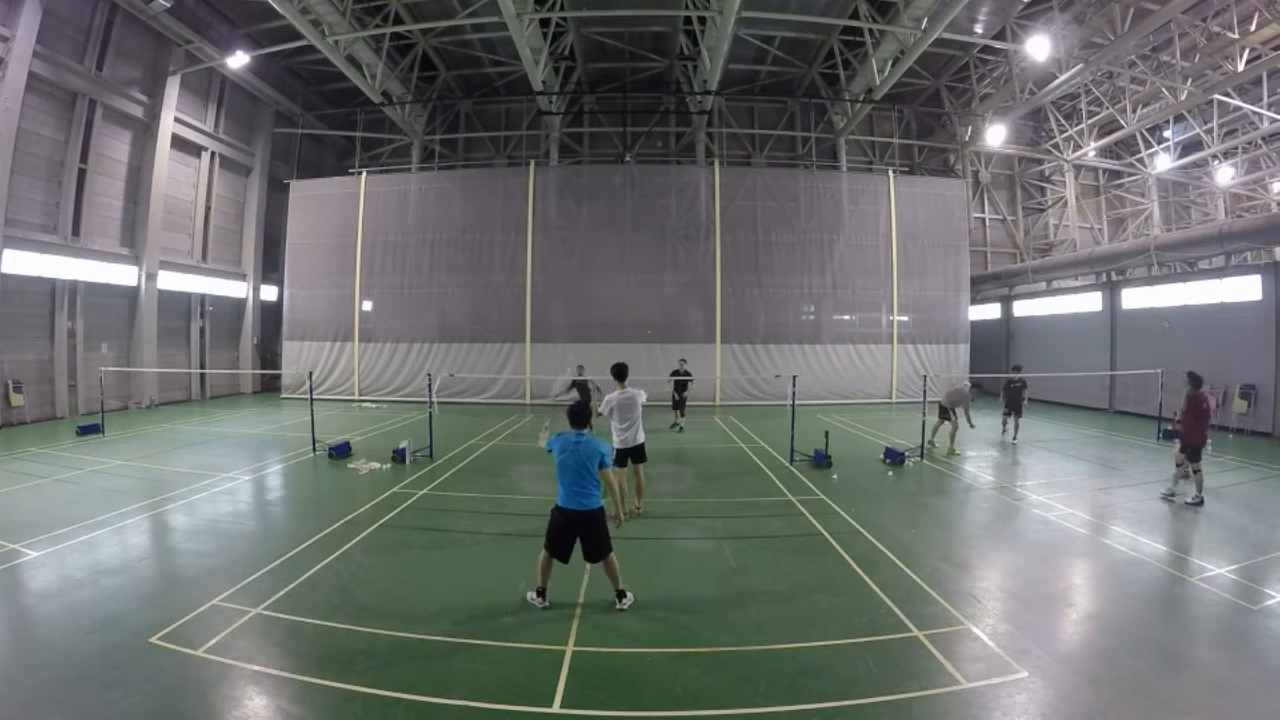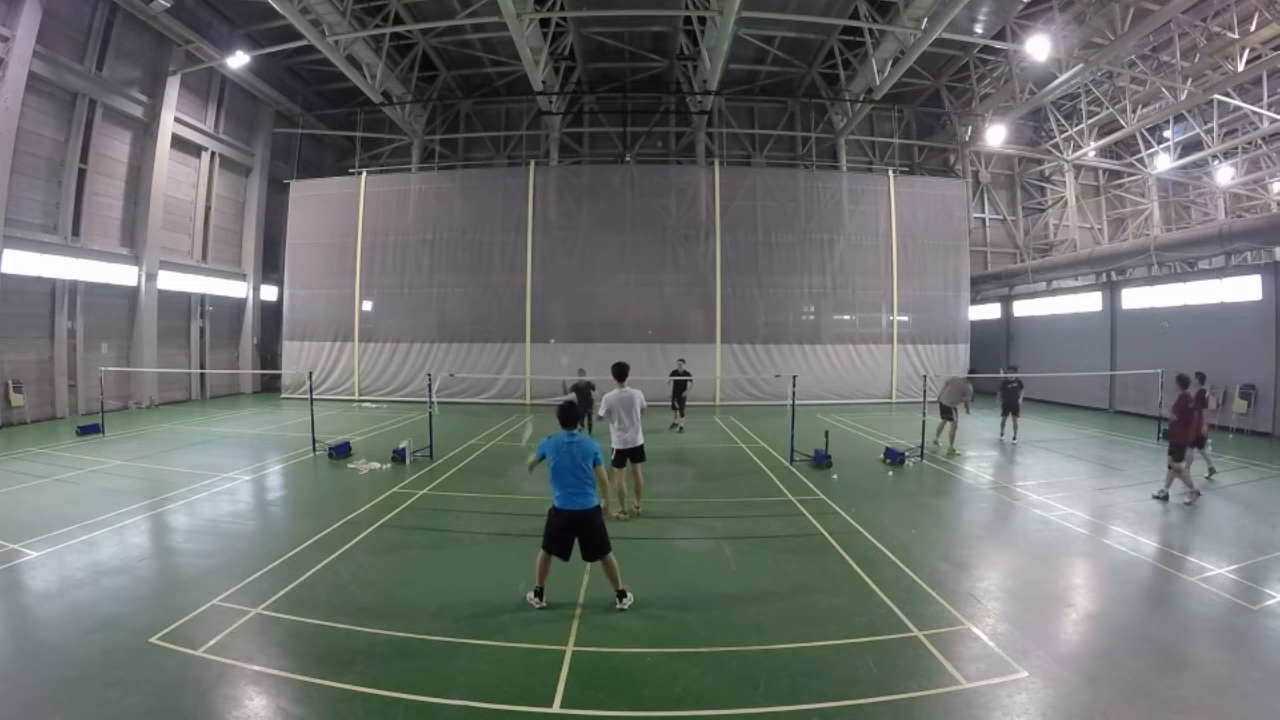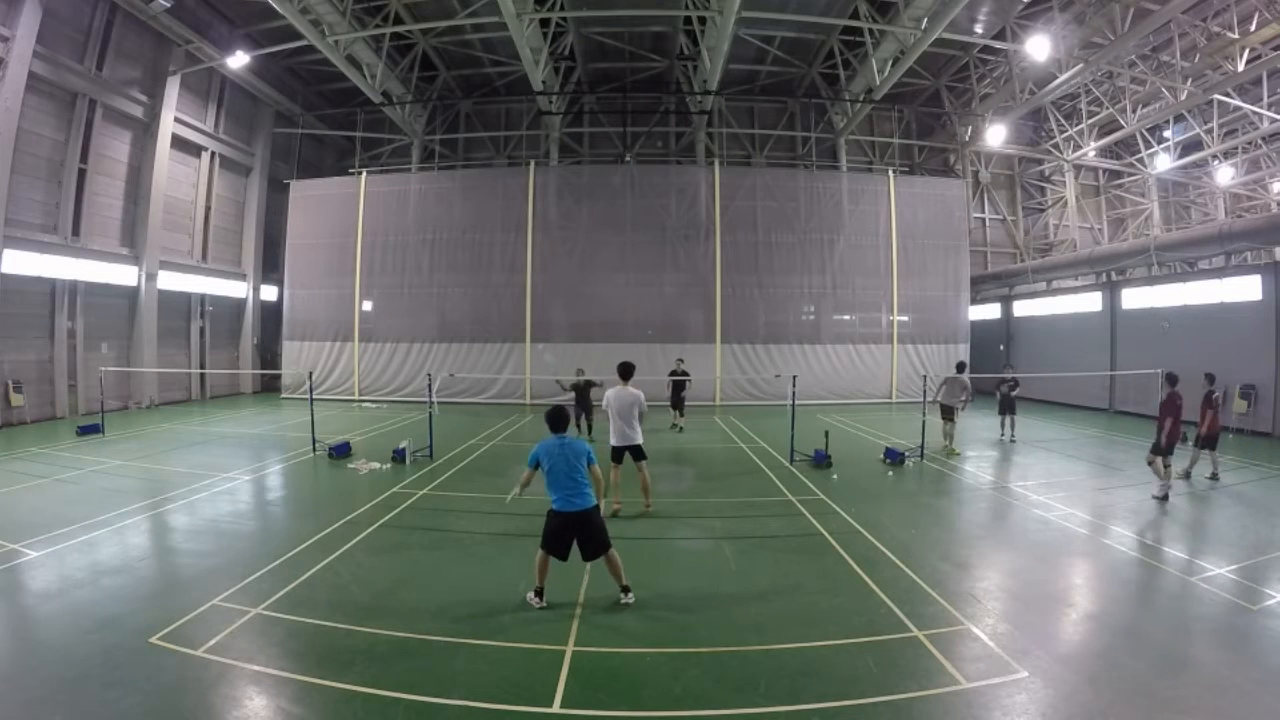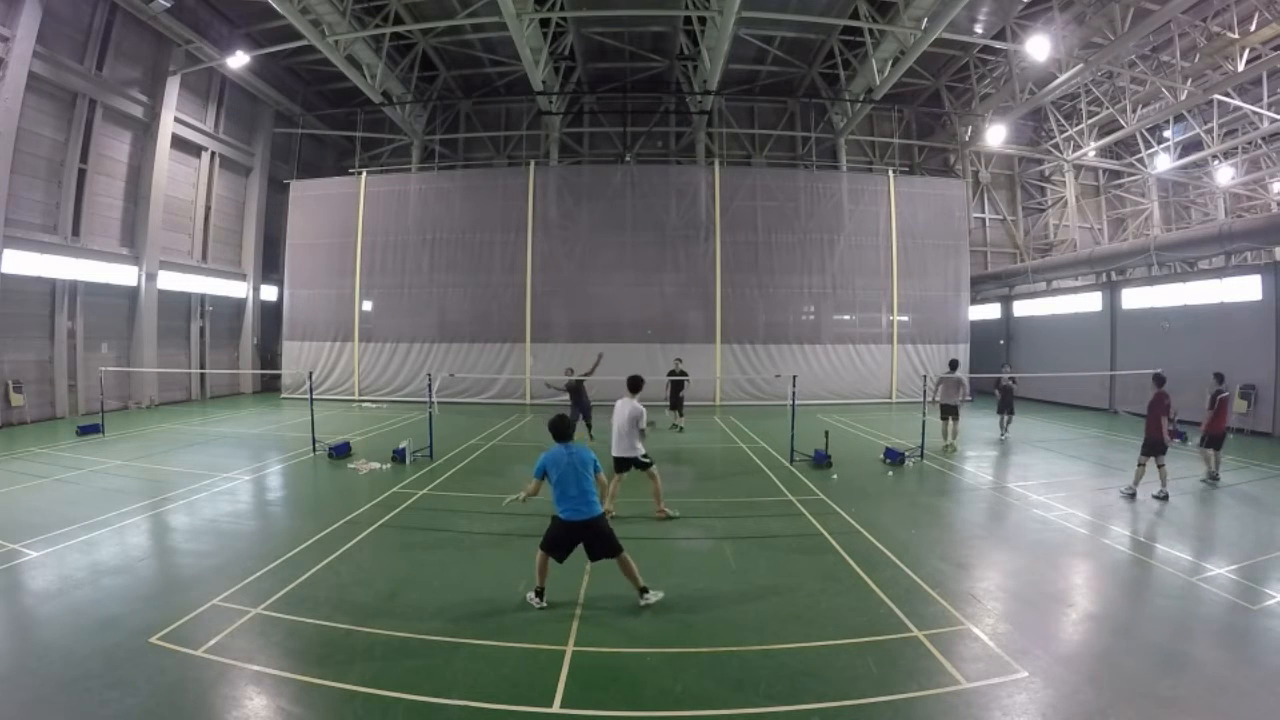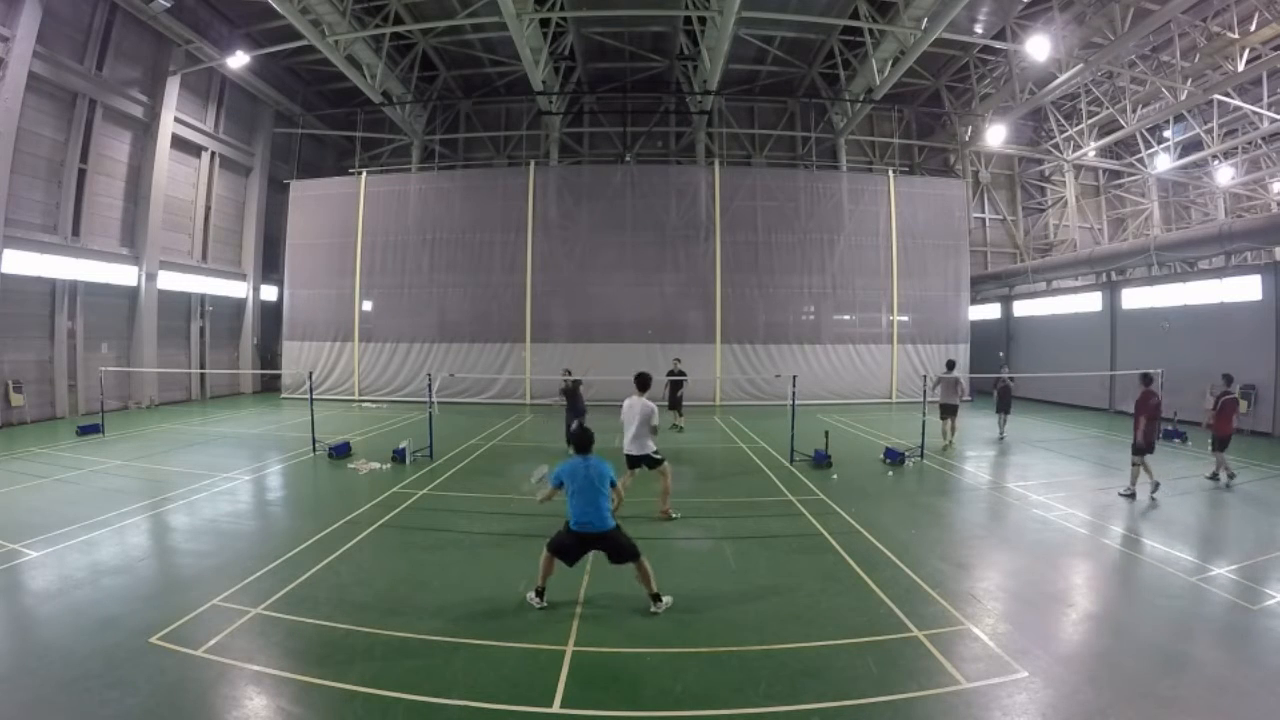
dt=0.2s
person 1, frame 1
left shoulder: (557, 441)
right shoulder: (599, 446)
left elbow: (543, 443)
right elbow: (610, 481)
left wrist: (544, 431)
right wrist: (618, 509)
left hip: (564, 510)
right hip: (592, 510)
left knee: (548, 552)
right knee: (606, 554)
left ankle: (540, 594)
right ankle: (621, 596)
person 1, frame 2
left shoulder: (548, 443)
right shoulder: (591, 445)
left elbow: (531, 464)
right elbow: (603, 479)
left wrist: (530, 462)
right wrist: (606, 504)
left hip: (561, 510)
right hip: (589, 509)
left knee: (546, 551)
right knee: (605, 554)
left ankle: (538, 594)
right ankle: (621, 596)
person 1, frame 3
left shoulder: (540, 449)
right shoulder: (582, 446)
left elbow: (526, 481)
right elbow: (598, 478)
left wrist: (519, 489)
right wrist: (597, 501)
left hip: (560, 512)
right hip: (588, 509)
left knee: (545, 551)
right knee: (607, 551)
left ankle: (538, 594)
right ankle: (625, 591)
person 1, frame 4
left shoulder: (546, 458)
right shoulder: (587, 454)
left elbow: (534, 491)
right elbow: (603, 484)
left wrist: (522, 495)
right wrist: (599, 503)
left hip: (565, 520)
right hip: (593, 517)
left knee: (544, 552)
right knee: (619, 554)
left ankle: (539, 595)
right ankle: (645, 592)
person 1, frame 5
left shoulder: (564, 468)
right shoulder: (604, 467)
left elbow: (547, 496)
right elbow: (618, 496)
left wrist: (539, 496)
right wrist: (612, 503)
left hip: (577, 530)
right hip: (606, 529)
left knee: (549, 551)
right knee: (637, 558)
left ankle: (539, 595)
right ankle: (656, 599)
